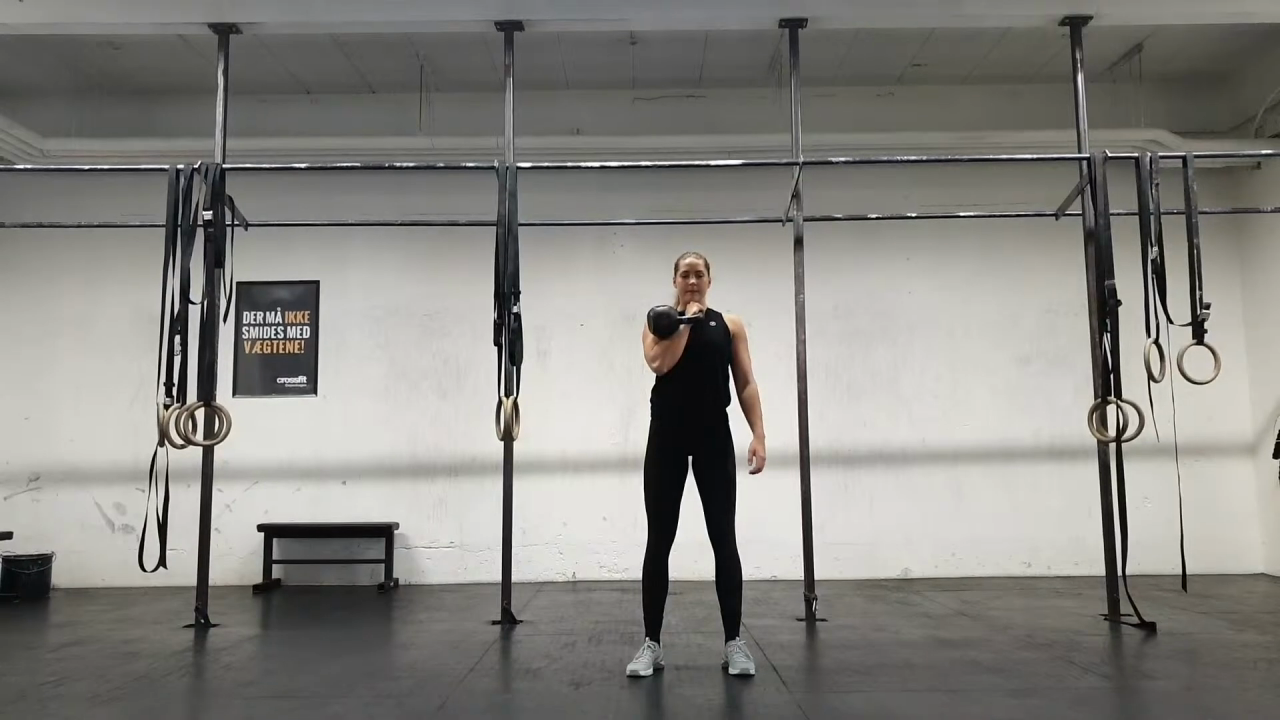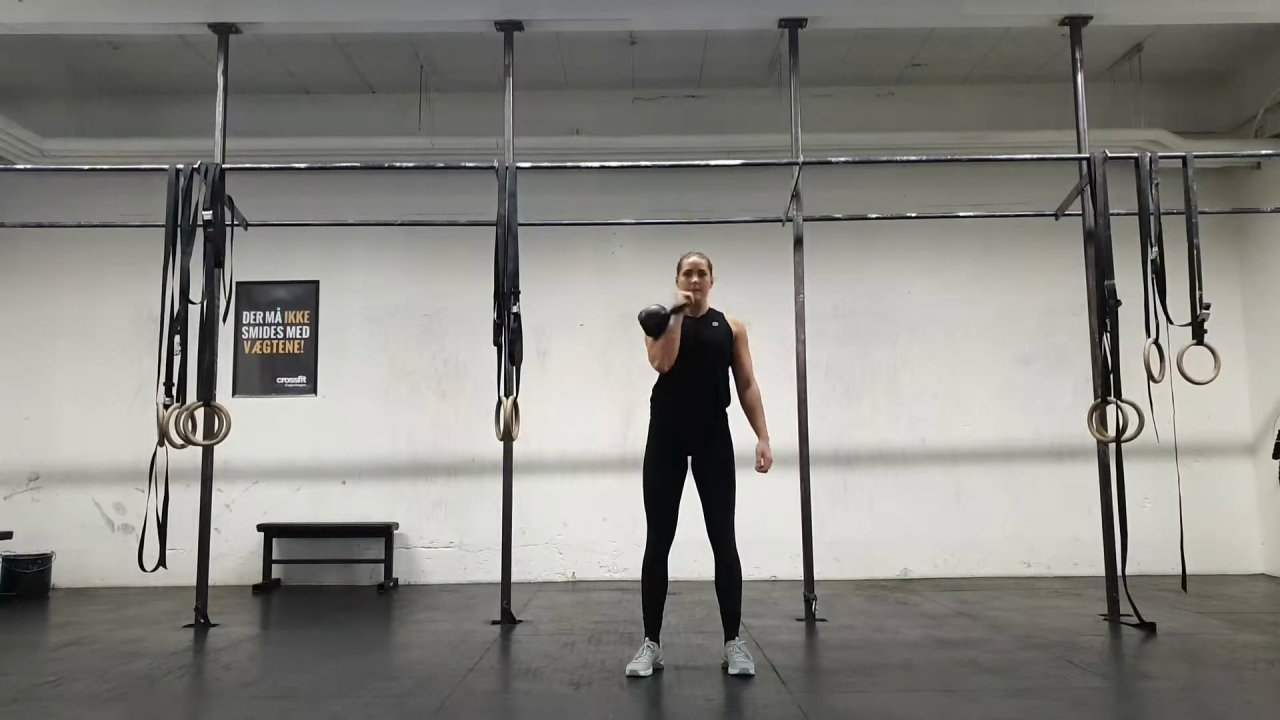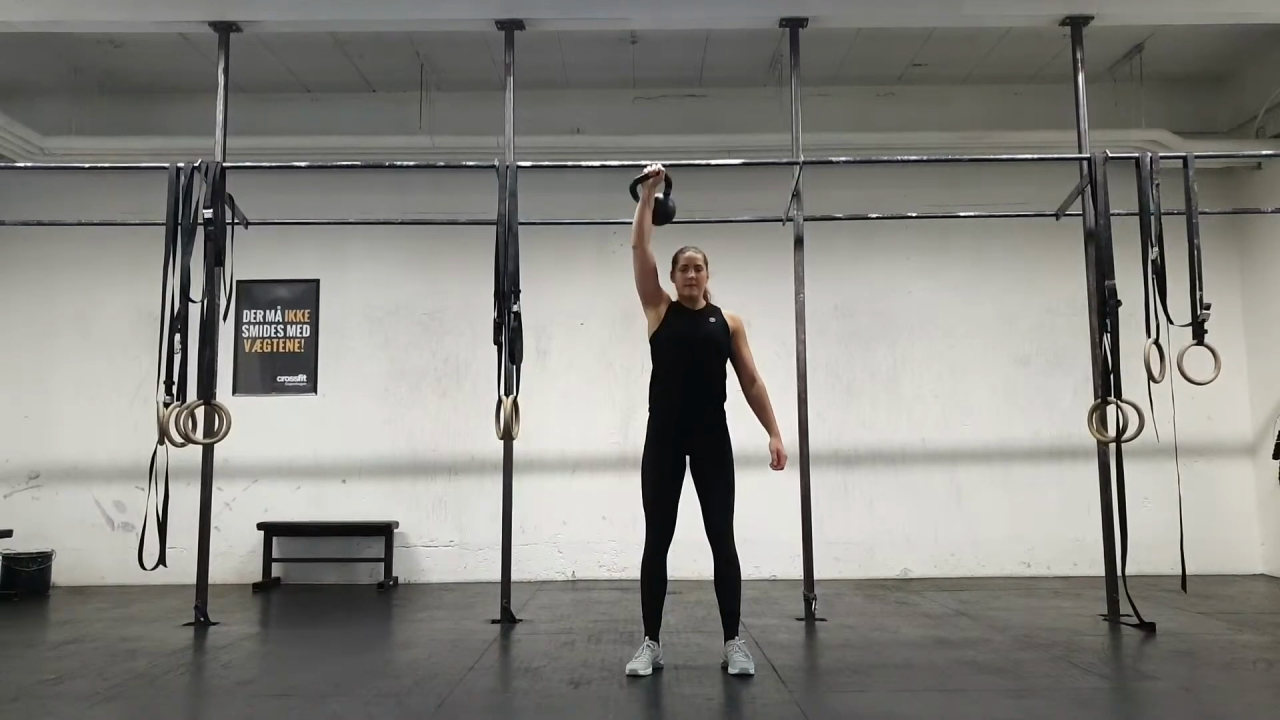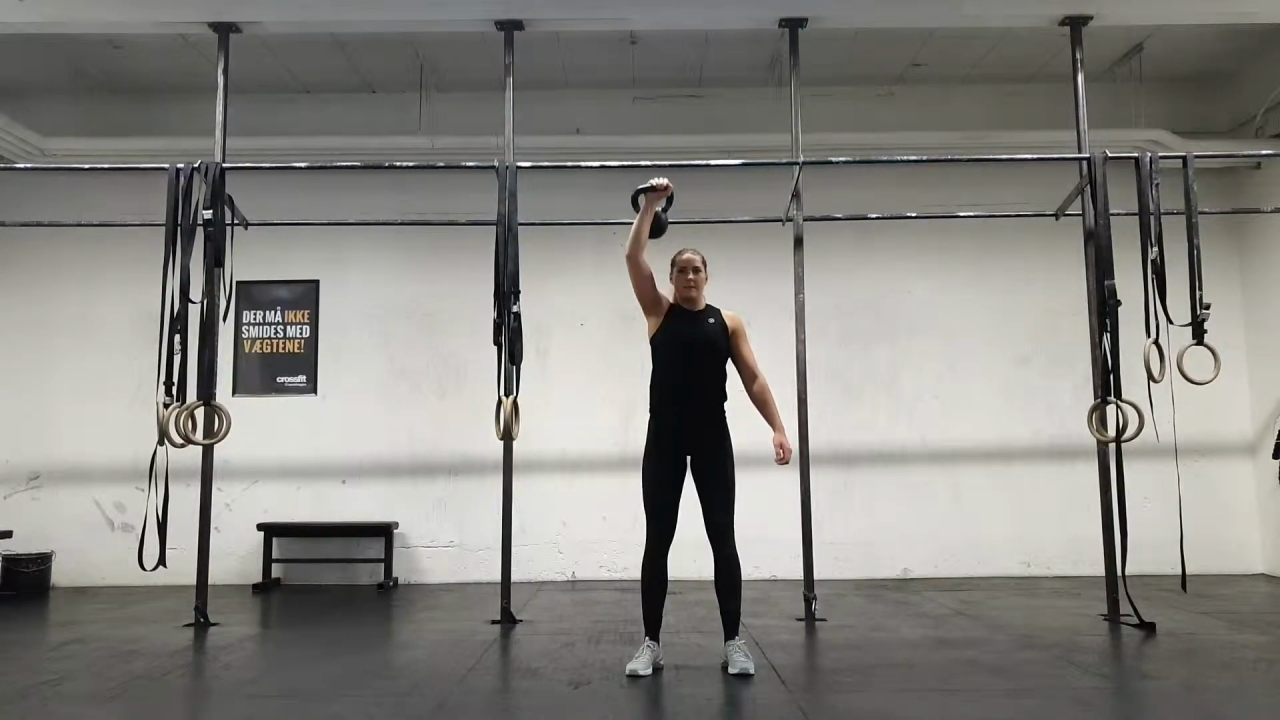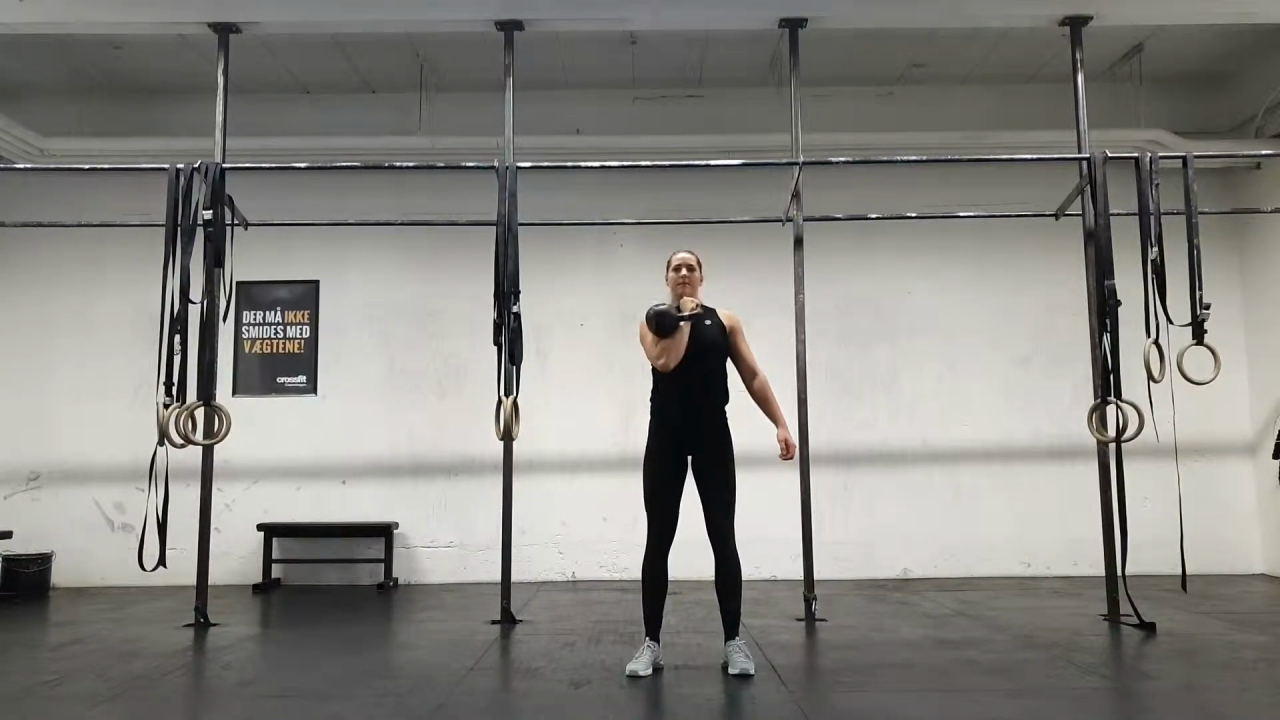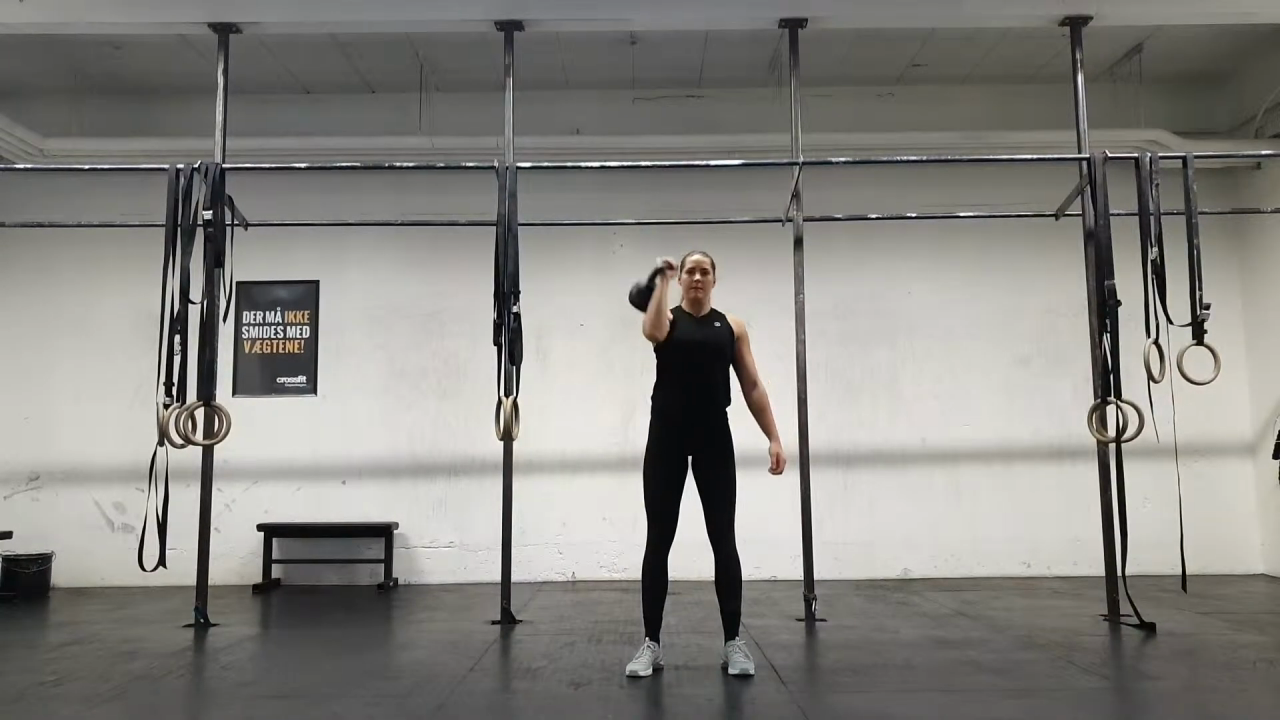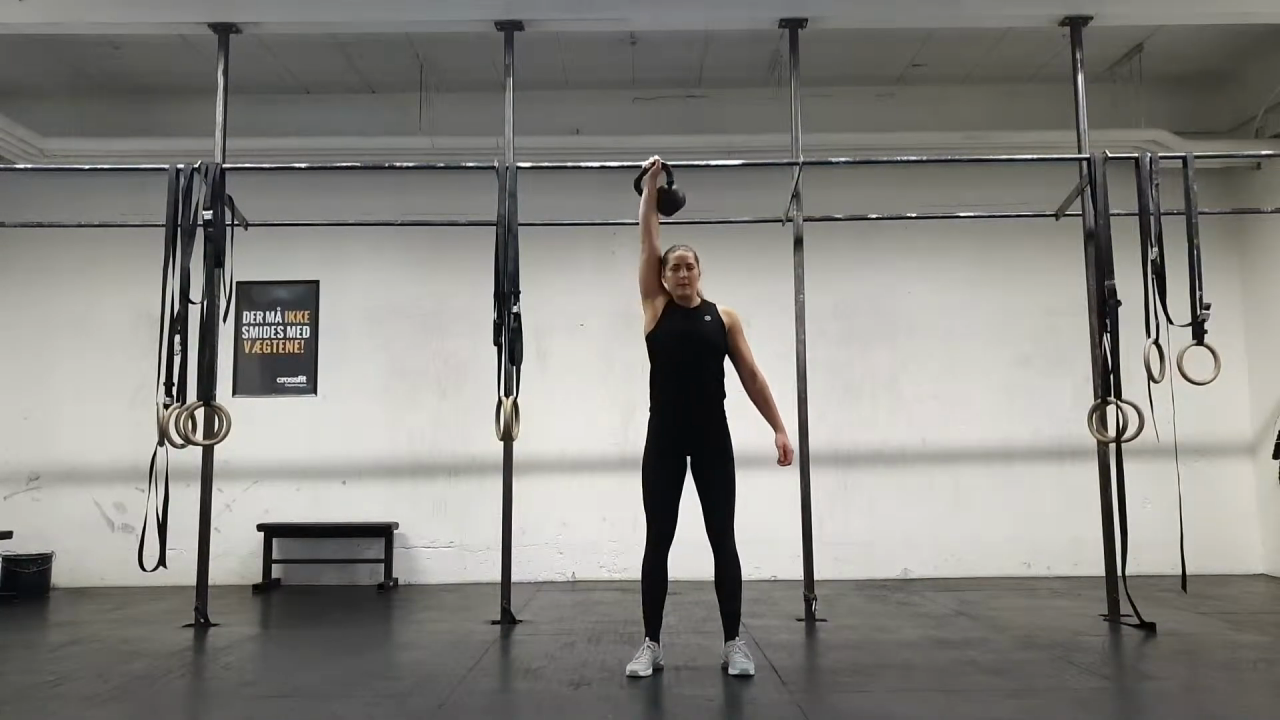
dt=0.7s
person 1, frame 1
left shoulder: (730, 325)
left elbow: (746, 383)
right elbow: (660, 363)
left wrist: (758, 435)
right wrist: (686, 320)
left hip: (714, 437)
right hip: (667, 435)
left knee: (724, 539)
right knee: (659, 540)
left ankle: (733, 642)
right ankle: (651, 643)
person 1, frame 2
left shoulder: (731, 325)
right shoulder: (662, 320)
left elbow: (747, 384)
right elbow: (661, 363)
left wrist: (763, 437)
right wrist: (677, 314)
left hip: (713, 436)
right hip: (666, 435)
left knee: (723, 539)
right knee: (658, 540)
left ankle: (733, 642)
right ankle: (651, 643)
person 1, frame 3
left shoulder: (728, 321)
right shoulder: (659, 310)
left elbow: (751, 380)
right elbow: (640, 247)
left wrist: (774, 434)
right wrist: (647, 194)
left hip: (712, 436)
right hip: (664, 435)
left knee: (722, 539)
right knee: (657, 541)
left ankle: (733, 642)
right ankle: (651, 643)
person 1, frame 4
left shoulder: (727, 321)
right shoulder: (659, 312)
left elbow: (753, 378)
right elbow: (633, 258)
left wrist: (777, 428)
right wrist: (648, 206)
left hip: (711, 436)
right hip: (664, 437)
left knee: (723, 539)
right knee: (657, 541)
left ankle: (733, 641)
right ankle: (651, 643)
person 1, frame 5
left shoulder: (724, 320)
right shoulder: (653, 323)
left elbow: (753, 375)
right elbow: (666, 362)
left wrist: (780, 424)
right wrist: (683, 319)
left hip: (712, 435)
right hip: (666, 435)
left knee: (723, 538)
right knee: (658, 540)
left ankle: (733, 642)
right ankle: (651, 643)
person 1, frame 6
left shoulder: (732, 326)
right shoulder: (665, 316)
left elbow: (752, 386)
right elbow: (653, 332)
left wrist: (773, 438)
right wrist: (663, 281)
left hip: (714, 437)
right hip: (667, 435)
left knee: (723, 539)
right knee: (658, 540)
left ankle: (733, 642)
right ankle: (651, 644)
person 1, frame 7
left shoulder: (723, 317)
right shoulder: (656, 306)
left elbow: (751, 375)
right elbow: (647, 239)
left wrist: (779, 428)
right wrist: (650, 185)
left hip: (712, 436)
right hip: (664, 436)
left knee: (722, 540)
right knee: (658, 540)
left ankle: (733, 643)
right ankle: (651, 644)
